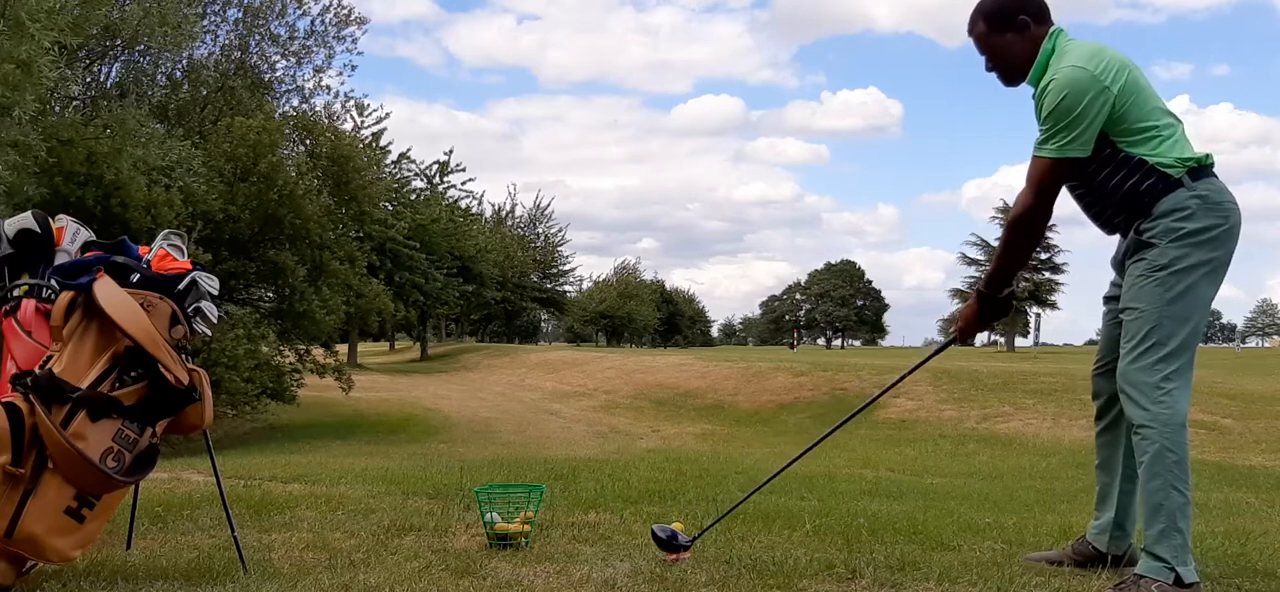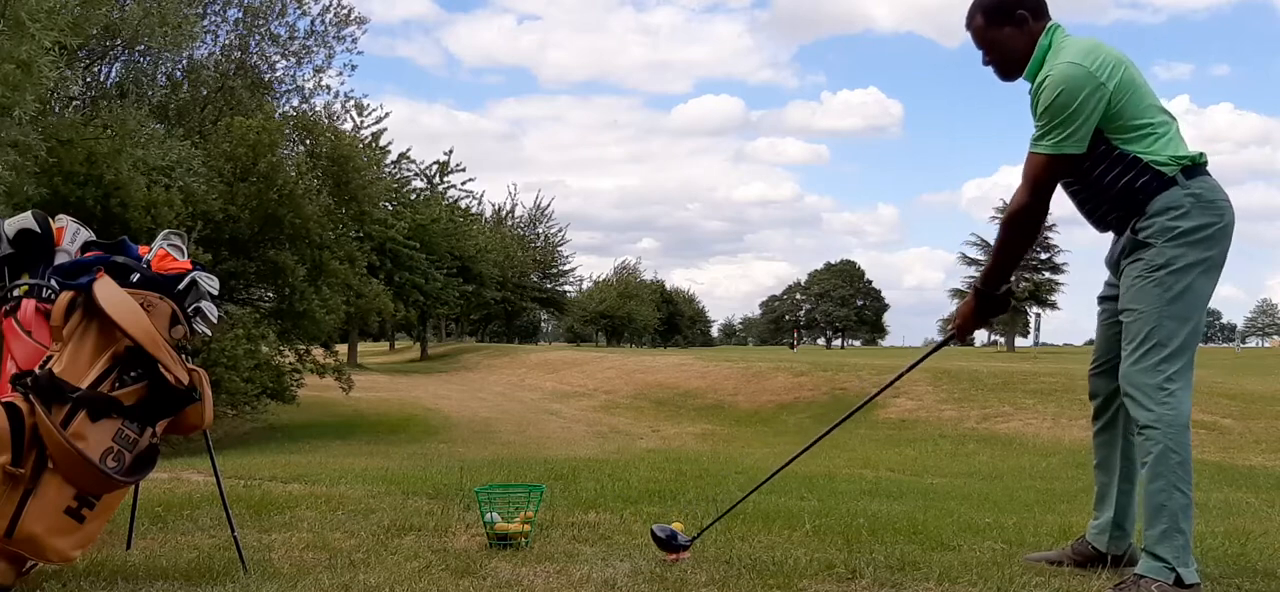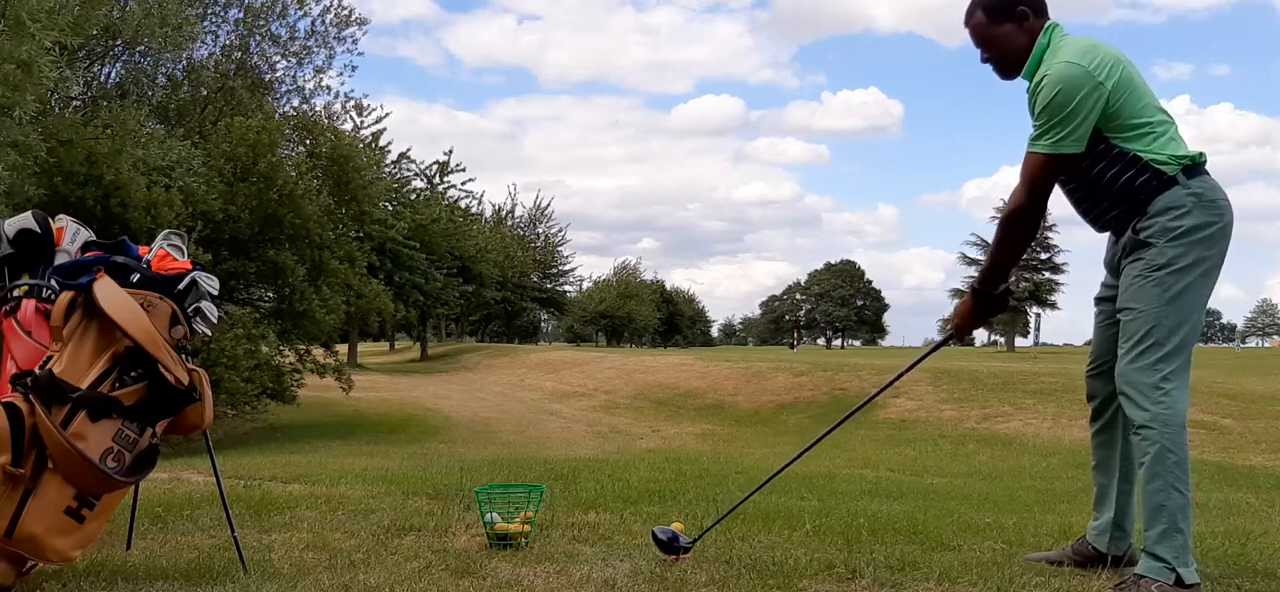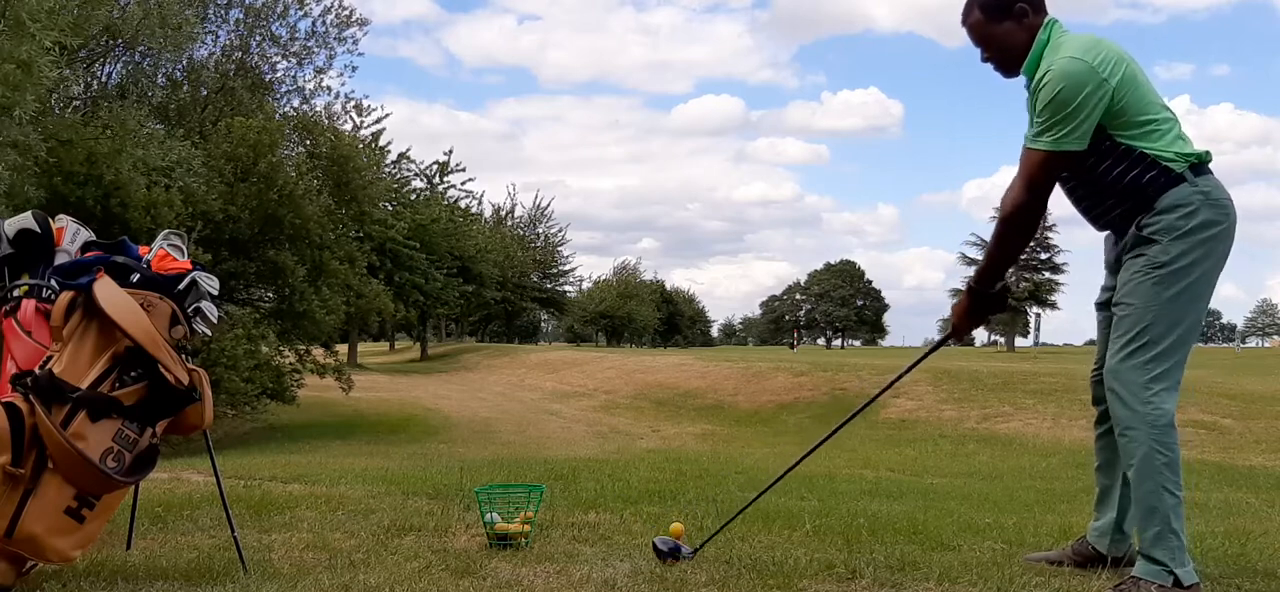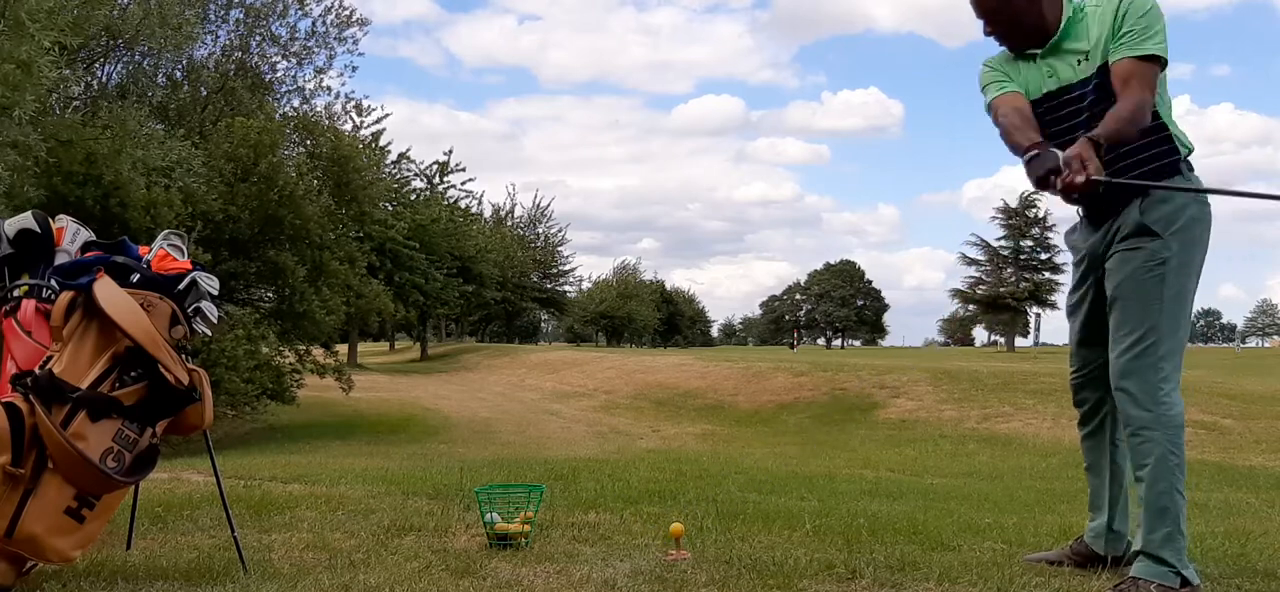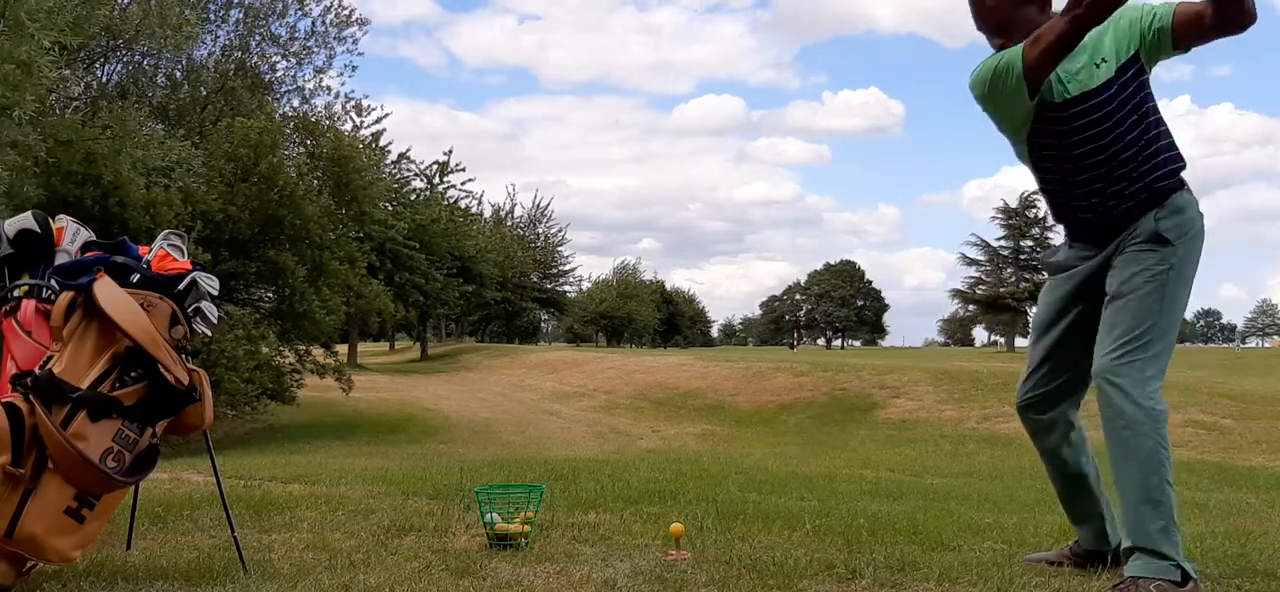
dt=0.3s
person 1, frame 1
left shoulder: (1074, 76)
right shoulder: (1064, 75)
left elbow: (1034, 208)
right elbow: (1034, 200)
left wrist: (986, 296)
right wrist: (1001, 285)
left hip: (1184, 220)
right hip: (1151, 230)
left knee: (1147, 383)
right knee: (1112, 381)
right ankle: (1109, 539)
person 1, frame 2
left shoulder: (1070, 73)
right shoulder: (1061, 70)
left elbow: (1031, 203)
right elbow: (1033, 197)
left wrist: (983, 292)
right wrist: (999, 282)
left hip: (1178, 219)
right hip: (1146, 228)
left knee: (1151, 384)
right knee: (1111, 381)
right ankle: (1109, 539)
person 1, frame 3
left shoulder: (1068, 72)
right shoulder: (1059, 69)
left elbow: (1028, 203)
right elbow: (1031, 198)
left wrist: (982, 291)
right wrist: (996, 283)
left hip: (1177, 218)
right hip: (1142, 229)
left knee: (1146, 383)
right knee: (1107, 381)
right ankle: (1109, 539)
person 1, frame 4
left shoulder: (1071, 68)
right shoulder: (1041, 79)
left elbow: (1029, 202)
right elbow: (1024, 190)
left wrist: (978, 288)
right wrist: (992, 281)
left hip: (1180, 218)
right hip: (1136, 228)
left knee: (1135, 382)
right knee: (1111, 382)
right ankle: (1110, 538)
person 1, frame 5
right shoulder: (1000, 69)
left elbow: (1135, 101)
right elbow: (1016, 126)
left wrist: (1092, 146)
right wrist: (1050, 158)
left hip: (1160, 211)
right hip: (1097, 223)
left knee: (1140, 379)
right knee: (1092, 383)
right ankle: (1106, 539)
person 1, frame 6
right shoulder: (991, 81)
left hip: (1159, 228)
right hip: (1082, 247)
left knee: (1120, 378)
right knee: (1037, 399)
right ankle: (1097, 538)
